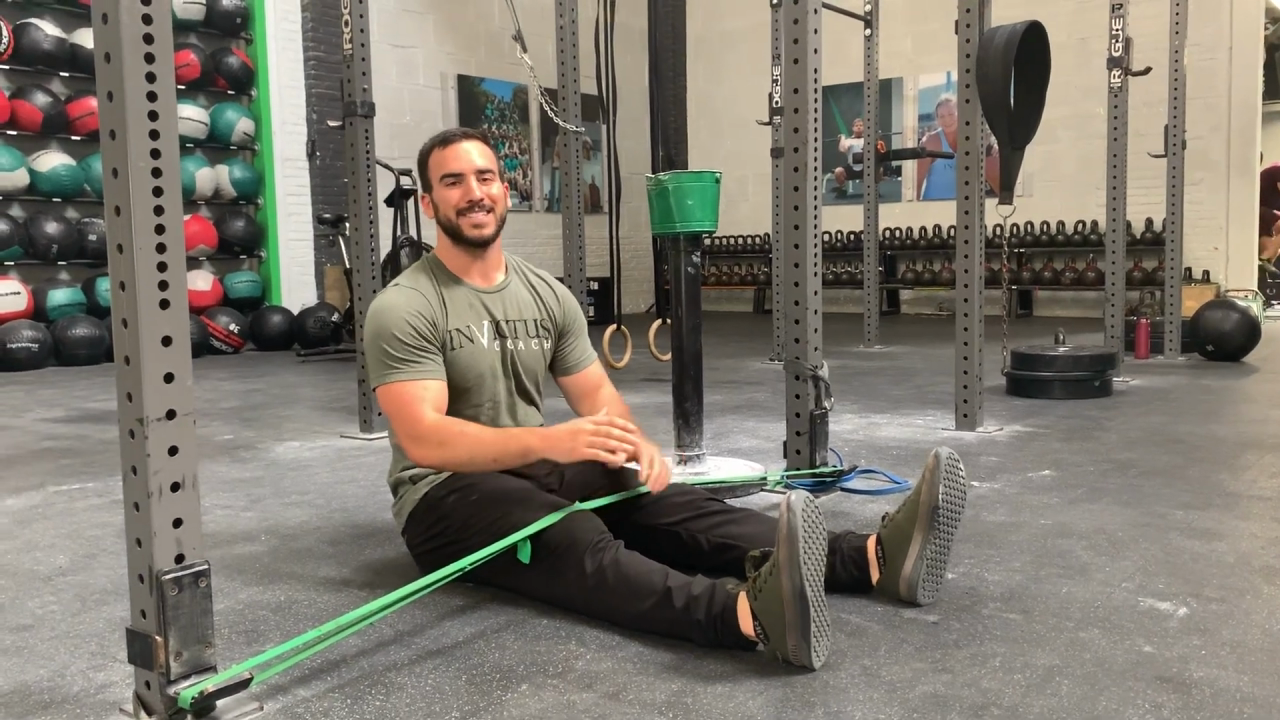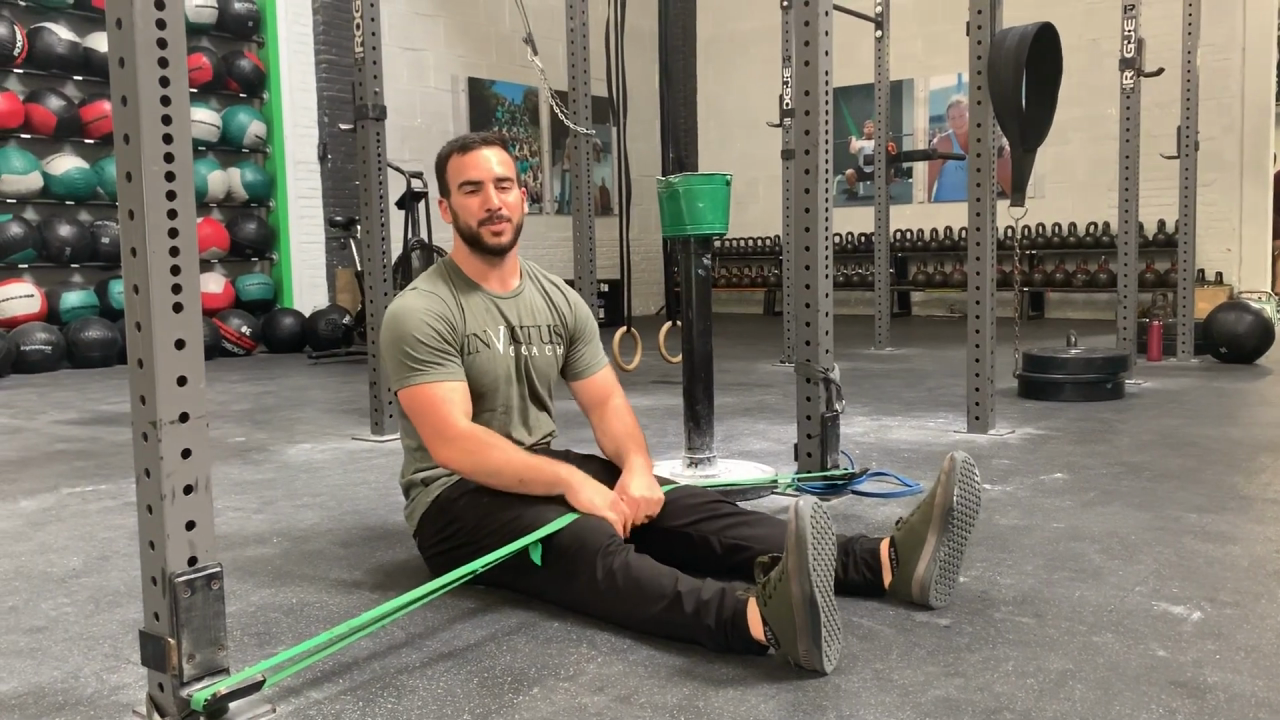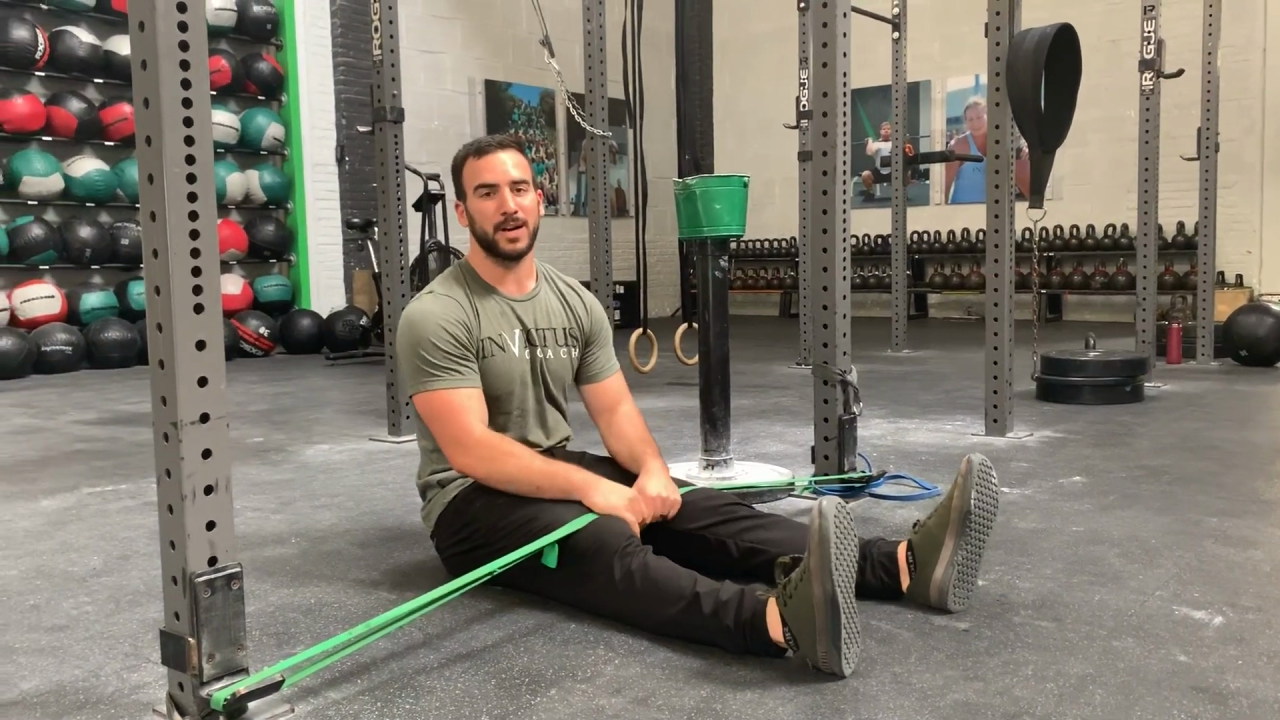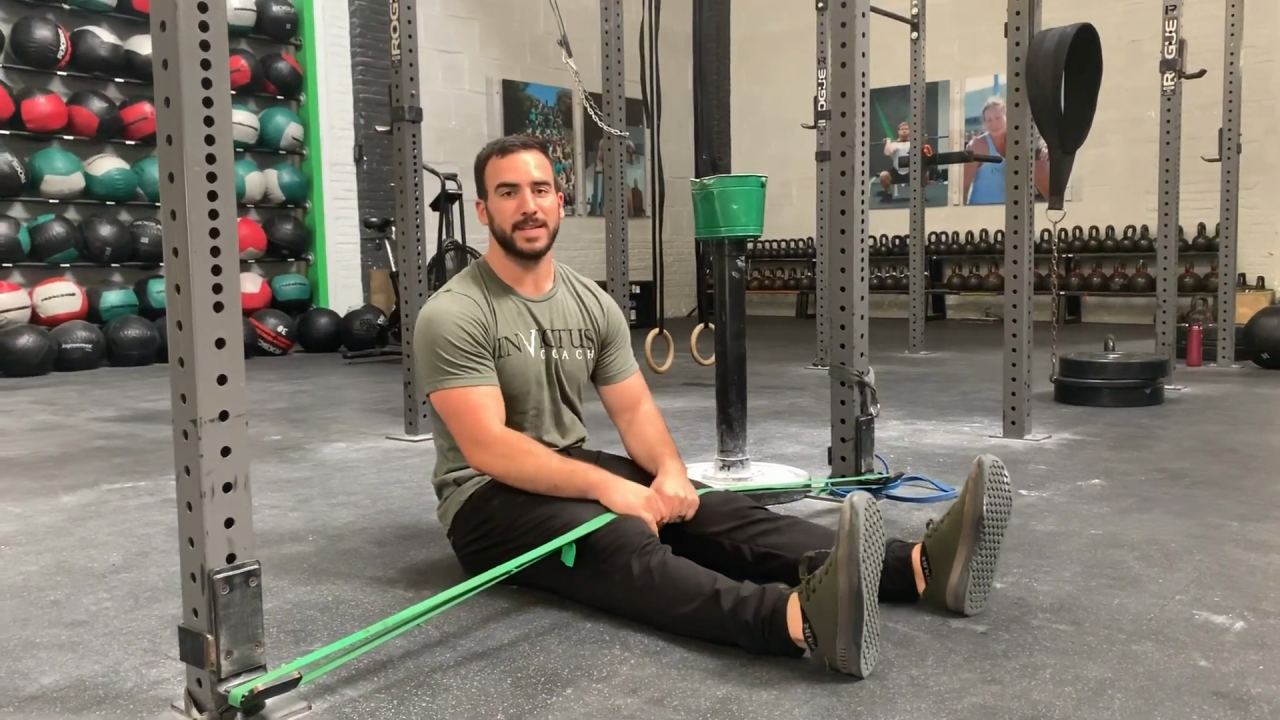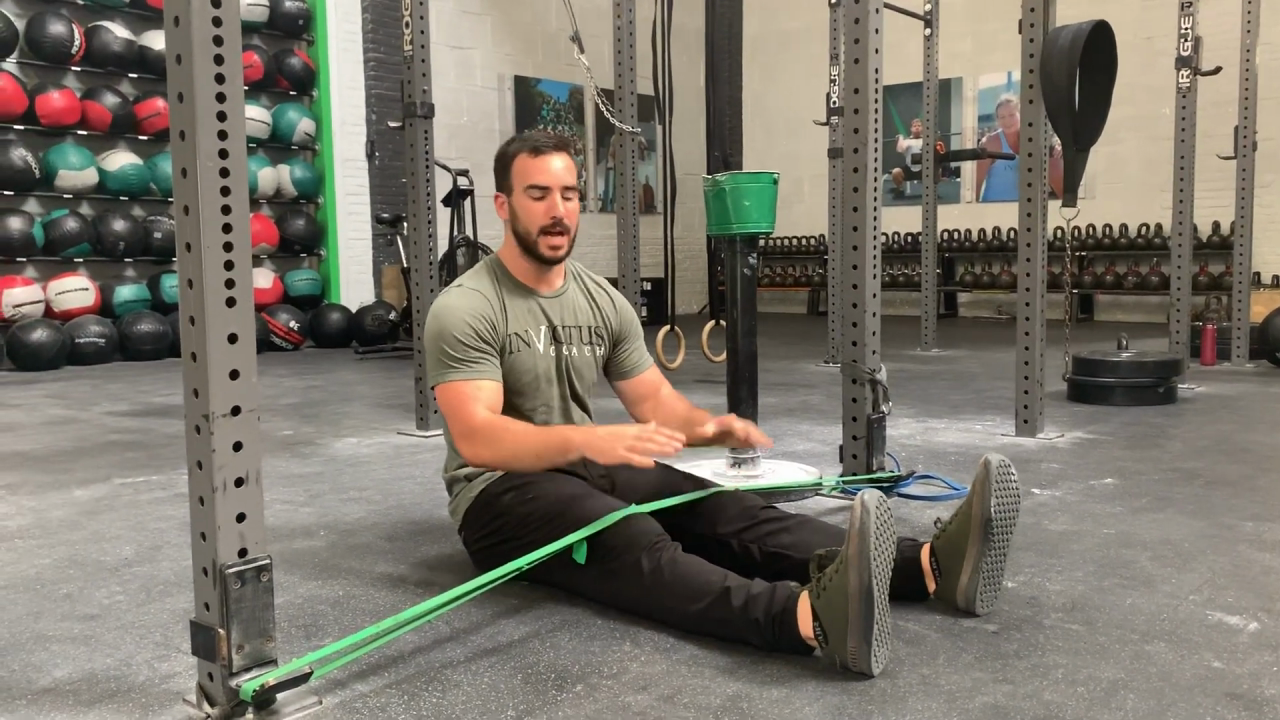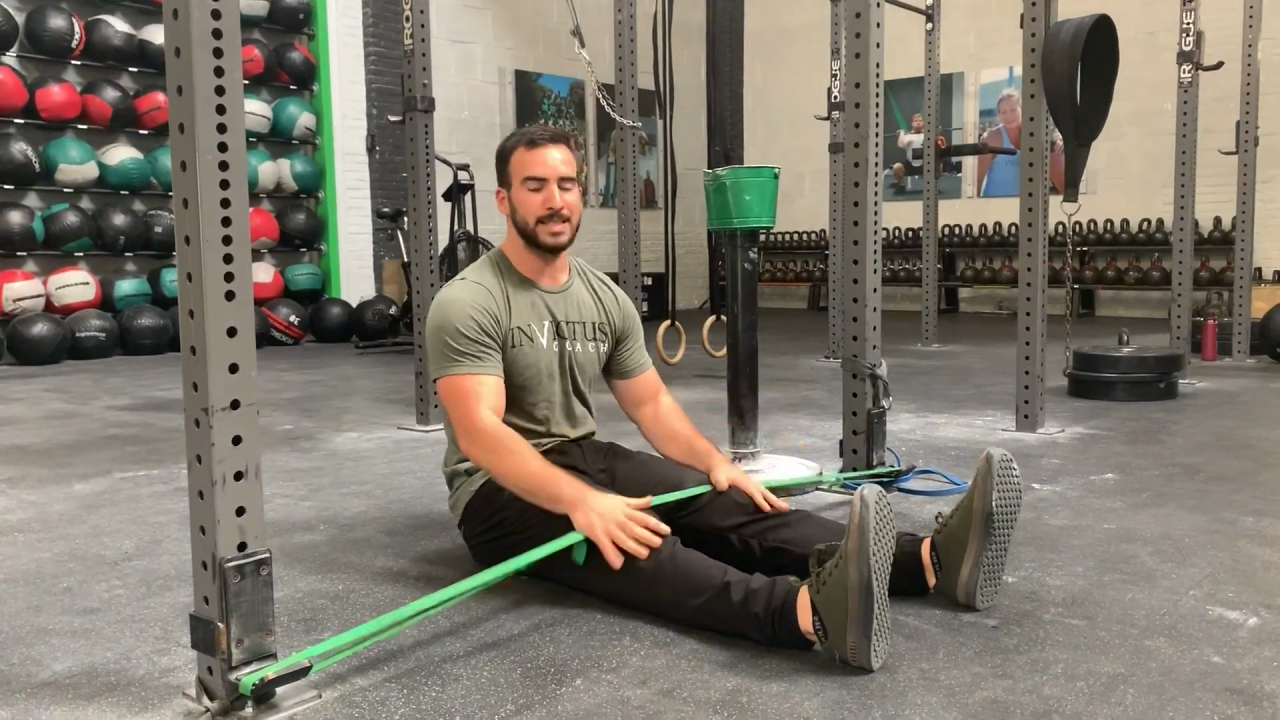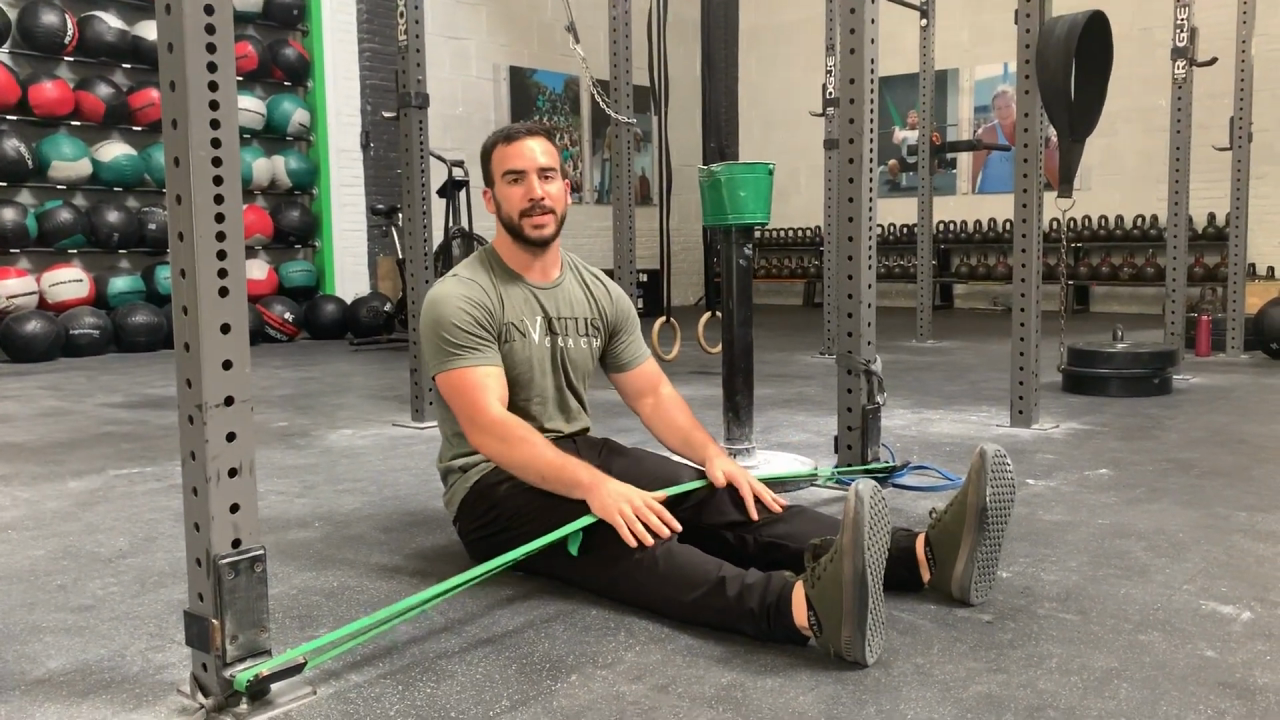
dt=0.4s
person 1, frame 1
left shoulder: (547, 293)
right shoulder: (403, 309)
left elbow: (595, 395)
right elbow: (424, 439)
left wrist: (632, 440)
right wrist: (551, 440)
left hip: (530, 467)
right hip: (445, 495)
left knee: (675, 507)
right knee: (579, 542)
left ankle: (873, 557)
right ankle: (749, 612)
person 1, frame 2
left shoulder: (557, 298)
right shoulder: (419, 313)
left elbow: (606, 402)
right elbow: (453, 445)
left wrist: (637, 467)
right wrist: (572, 483)
left hip: (539, 473)
right hip: (455, 498)
left knee: (683, 508)
right knee: (589, 544)
left ankle: (884, 560)
right ankle: (759, 617)
person 1, frame 3
left shoulder: (574, 301)
right shoulder: (436, 317)
left elbow: (613, 409)
right elbow: (470, 450)
left wrist: (651, 469)
right wrist: (588, 486)
left hip: (555, 473)
right hip: (473, 501)
left knee: (702, 511)
right knee: (606, 545)
left ankle: (903, 563)
right ankle: (778, 619)
person 1, frame 4
left shoulder: (592, 303)
right shoulder: (454, 315)
left elbow: (634, 409)
right elbow: (486, 447)
left wrist: (670, 470)
right wrist: (604, 485)
left hip: (572, 473)
right hip: (489, 499)
left knee: (716, 514)
right knee: (623, 543)
left ankle: (919, 566)
right ankle: (799, 618)
person 1, frame 5
left shoulder: (602, 300)
right shoulder: (464, 310)
left elbow: (657, 400)
right elbow: (476, 439)
left wrist: (710, 423)
right wrist: (586, 439)
left hip: (588, 466)
right hip: (501, 492)
left knee: (726, 512)
right knee: (632, 541)
left ankle: (927, 564)
right ankle: (809, 616)
person 1, frame 6
left shoulder: (605, 297)
right shoulder: (467, 303)
left elbow: (650, 402)
right elbow: (480, 435)
left wrist: (715, 460)
right wrist: (579, 501)
left hip: (586, 456)
right hip: (502, 492)
left knee: (726, 507)
right knee: (637, 544)
left ankle: (928, 560)
right ankle: (808, 612)
person 1, frame 7
left shoulder: (599, 291)
right shoulder: (460, 299)
left elbow: (651, 393)
right elbow: (488, 427)
left wrist: (712, 455)
right wrist: (597, 487)
left hip: (578, 455)
right hip: (493, 484)
left knee: (717, 502)
right knee: (627, 532)
left ankle: (923, 554)
right ankle: (804, 605)
